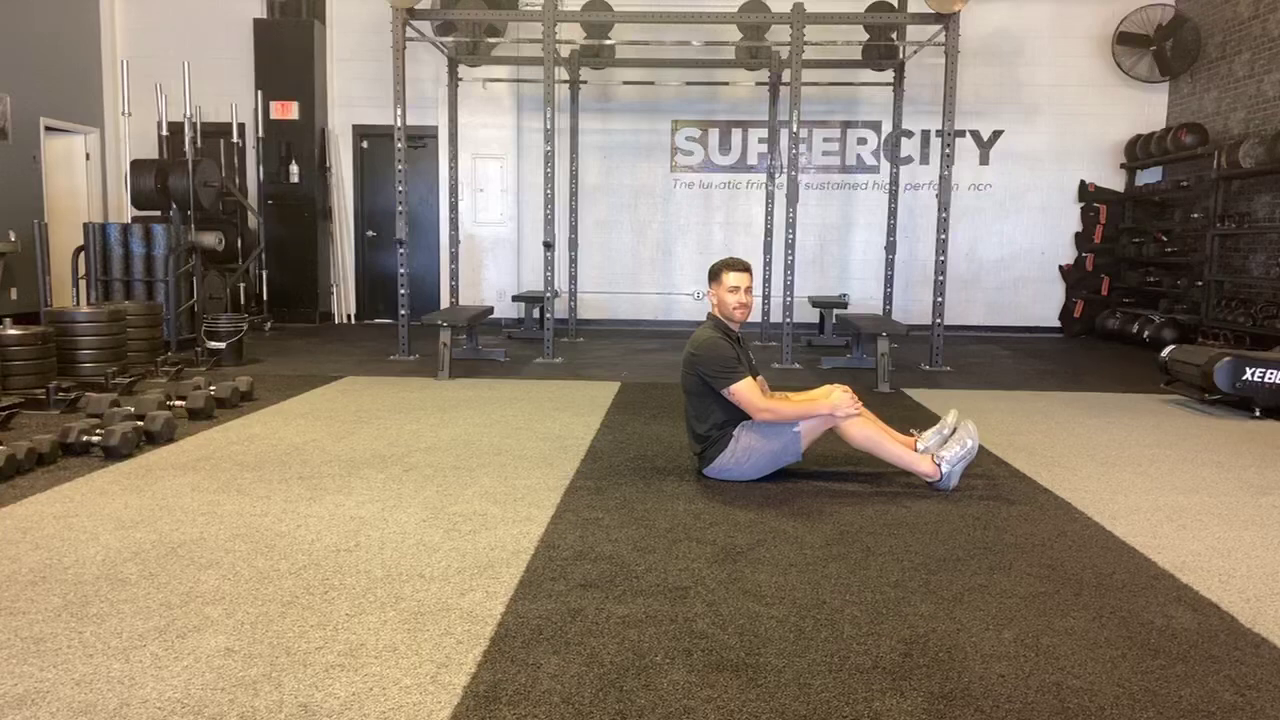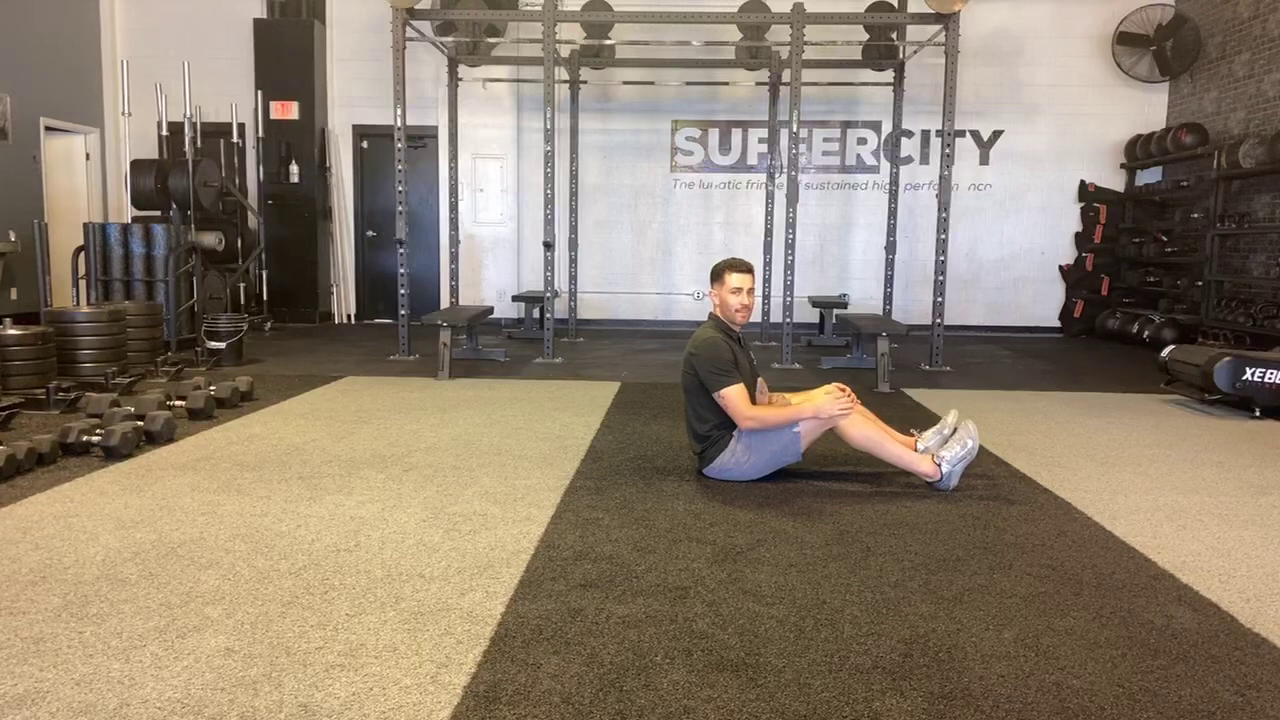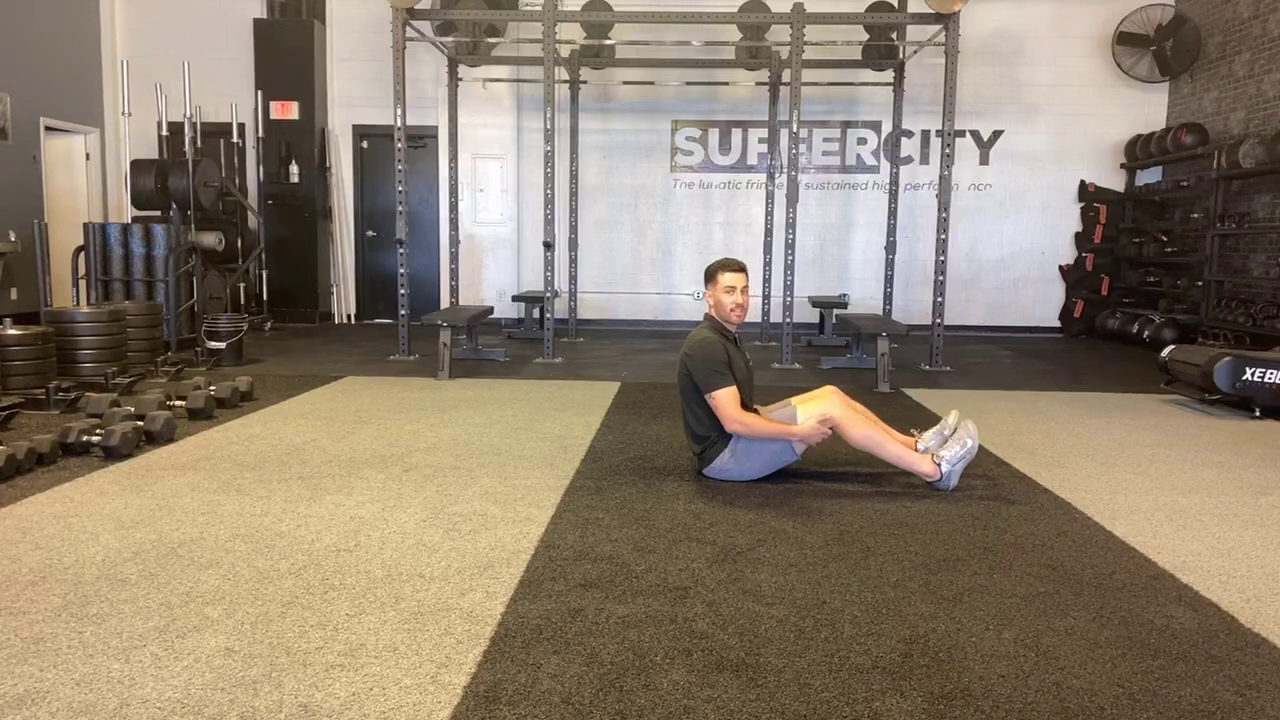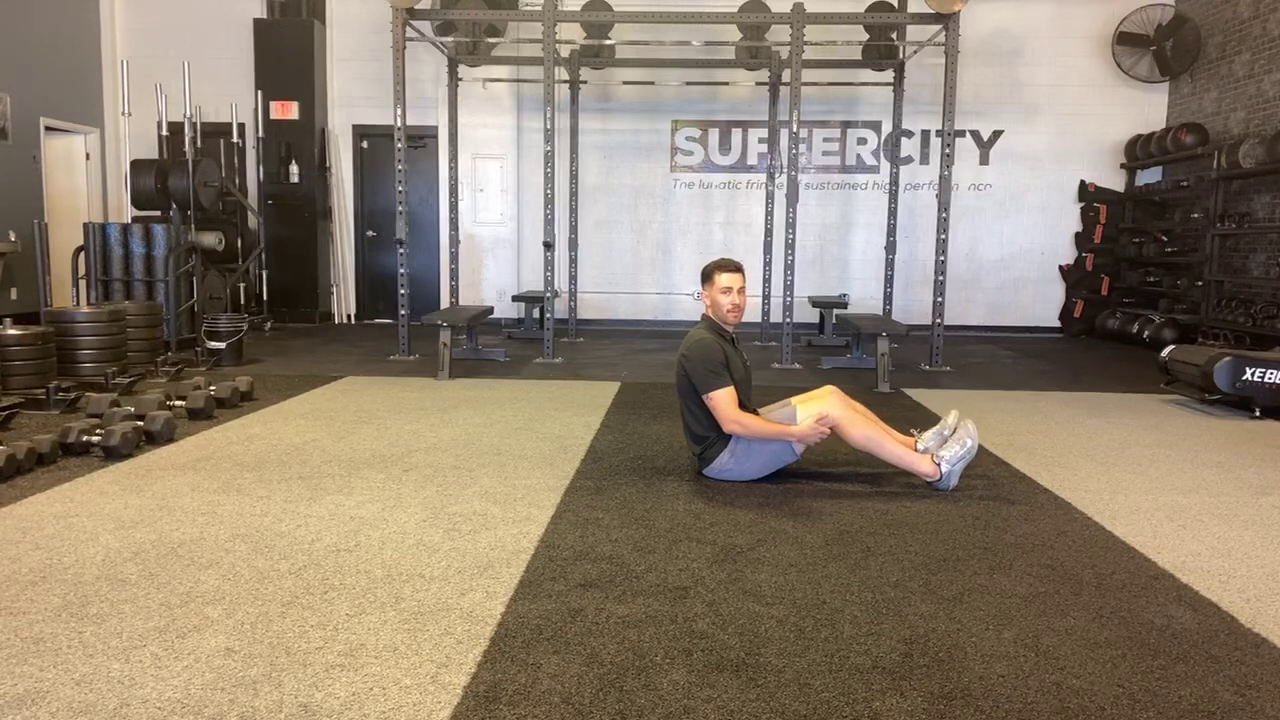
dt=0.5s
person 1, frame 1
left shoulder: (731, 338)
right shoulder: (711, 344)
left elbow: (765, 396)
right elbow: (761, 409)
left wrist: (826, 396)
right wrist: (826, 407)
left hip: (737, 439)
right hip: (725, 454)
left knee: (832, 395)
right knee: (832, 409)
left ankle: (914, 445)
right ankle: (932, 469)
person 1, frame 2
left shoulder: (732, 338)
right shoulder: (711, 345)
left elbow: (763, 400)
right elbow: (746, 417)
left wrist: (820, 395)
right wrist: (812, 409)
left hip: (736, 441)
right hip: (725, 454)
left knee: (832, 398)
right knee: (831, 412)
left ankle: (915, 445)
right ankle: (933, 469)
person 1, frame 3
left shoulder: (726, 338)
right shoulder: (707, 345)
right elbow: (734, 421)
left wrist: (798, 415)
right wrist: (800, 433)
left hip: (737, 441)
right hip: (725, 454)
left knee: (830, 394)
right knee: (831, 407)
left ankle: (915, 445)
right ankle: (933, 469)
person 1, frame 4
left shoulder: (722, 338)
right shoulder: (704, 346)
right elbow: (731, 422)
left wrist: (794, 425)
right wrist: (797, 432)
left hip: (737, 441)
right hip: (726, 454)
left knee: (830, 394)
right knee: (832, 407)
left ankle: (915, 445)
right ankle: (932, 468)
